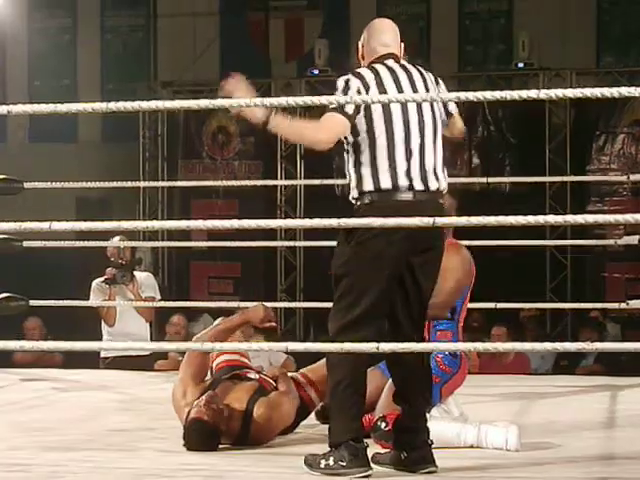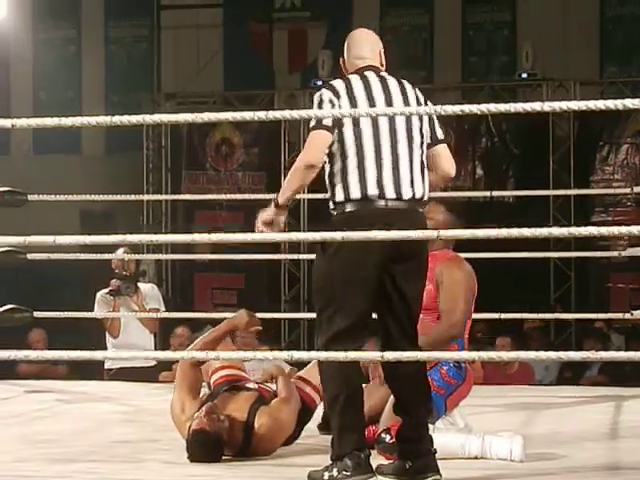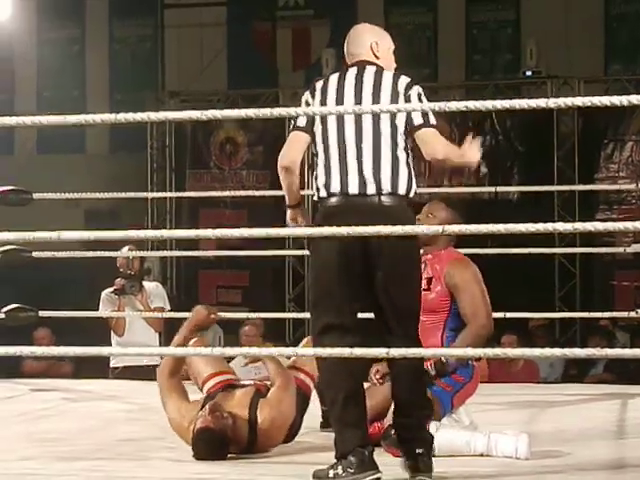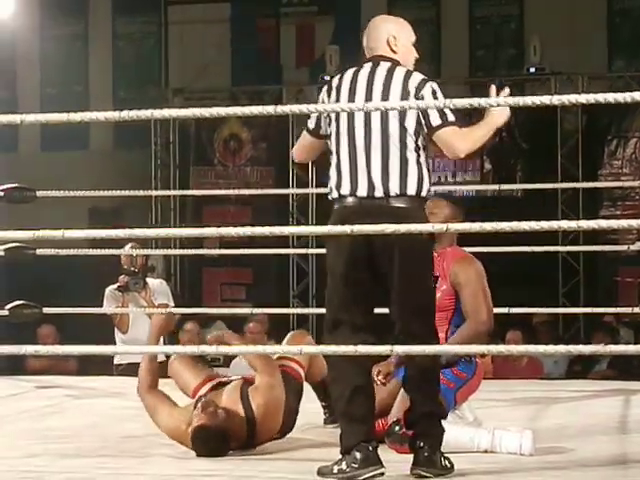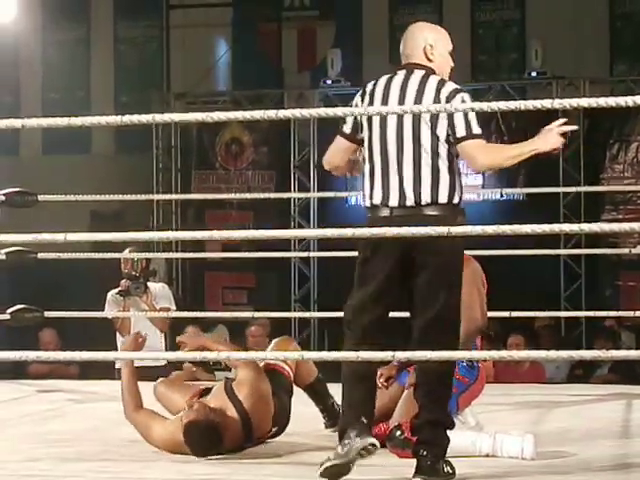
dt=0.3s
person 1, frame 1
left shoulder: (356, 81)
right shoulder: (429, 80)
left elbow: (323, 137)
right elbow: (456, 127)
left wrist: (262, 114)
left hip: (379, 214)
right hip: (429, 213)
left knee: (351, 329)
right knee: (408, 329)
person 1, frame 2
left shoulder: (331, 93)
right shoulder: (410, 94)
left elbow: (313, 157)
right elbow: (444, 167)
left wrist: (278, 207)
left hip: (356, 222)
right hip: (406, 222)
left knee: (340, 337)
right knee: (402, 338)
person 1, frame 3
left shoulder: (319, 90)
right shoulder: (404, 87)
left elbow: (288, 160)
right elbow: (435, 149)
left wrist: (293, 205)
right wrist: (466, 155)
left hip: (336, 218)
right hip: (391, 217)
left knee: (336, 333)
right knee: (402, 332)
person 1, frame 4
left shoulder: (335, 87)
right shoulder: (418, 85)
left elbow: (301, 154)
right elbow: (456, 146)
right wrist: (492, 122)
left hip: (349, 217)
right hip: (402, 217)
left knee: (347, 331)
right knee: (415, 330)
person 1, frame 5
left shoulder: (370, 93)
right shoulder: (449, 94)
left elbow: (333, 161)
right elbow: (481, 159)
left wrist: (355, 165)
right wrist: (539, 143)
left hip: (383, 224)
right hip: (434, 224)
left knee: (362, 328)
right knee: (435, 337)
left ankle: (355, 428)
person 2, frame 1
left shoulder: (453, 254)
left elbow: (433, 307)
left hip: (438, 357)
left knee: (386, 430)
left ankle: (481, 432)
right ankle: (437, 404)
person 2, frame 2
left shoulder: (452, 267)
left elbow: (452, 326)
left hip: (443, 370)
left knee: (391, 442)
left ankle: (498, 445)
right ankle: (438, 417)
person 2, frame 3
left shoulder: (457, 267)
left elbow: (482, 325)
left wrist: (436, 368)
right wrist: (389, 362)
left hip: (447, 371)
left knee: (397, 438)
left ankle: (498, 442)
right ankle: (440, 415)
person 2, frame 4
left shoulder: (463, 265)
left elbow: (481, 324)
right wrist: (394, 362)
left hip: (453, 366)
left knee: (400, 435)
left ankle: (498, 437)
right ankle: (448, 410)
person 2, frame 5
left shoulder: (462, 264)
left elbow: (475, 320)
right wrist: (397, 365)
left hip: (457, 366)
left knee: (403, 442)
left ankle: (497, 442)
right ankle: (452, 418)
person 3, frame 1
left shoulder: (183, 402)
right shoulder: (263, 418)
right elbow: (289, 397)
left wrist: (244, 317)
right wrist: (281, 375)
left knee: (222, 324)
person 3, frame 2
left shoulder: (185, 421)
right shoulder: (266, 429)
left elbow: (188, 362)
right elbow: (290, 399)
left wrist: (229, 324)
right wrist: (280, 374)
left knee: (218, 341)
person 3, frame 3
left shoulder: (185, 427)
right shoulder: (269, 422)
left elbow: (167, 375)
right elbow: (285, 383)
left wrist: (192, 322)
right wrist: (265, 355)
left knee: (194, 345)
person 3, frame 4
left shoulder: (181, 429)
right shoulder: (262, 407)
left elbow: (147, 391)
right elbow: (268, 367)
left wrist: (154, 335)
right wrist: (233, 339)
left knee: (177, 360)
right knee: (300, 338)
person 3, frame 5
left shoulder: (173, 439)
right shoulder: (252, 400)
left elbow: (133, 411)
right elbow: (247, 363)
right wrist: (205, 341)
left knee: (162, 386)
right knee: (284, 345)
right ankle: (332, 414)
person 4, frame 1
left shoulder: (146, 278)
right shoulder: (99, 284)
left elbow: (149, 316)
right elbow: (109, 321)
left wrist: (134, 291)
right wrist: (112, 290)
left hip: (142, 354)
right hip: (111, 355)
person 4, frame 2
left shoulder: (150, 290)
right shoulder: (104, 295)
left elbow: (153, 328)
right elbow: (114, 332)
left wrist: (139, 303)
right wrist: (116, 302)
left hip: (146, 365)
right hip: (116, 367)
person 4, frame 3
left shoulder: (155, 288)
right shoulder: (109, 294)
left elbow: (158, 326)
right elbow: (119, 331)
left wrist: (143, 301)
right wrist: (121, 301)
left hip: (150, 363)
right hip: (121, 365)
person 4, frame 4
left shoulder: (159, 285)
right shoulder: (112, 291)
right elbow: (123, 328)
left wrist: (147, 298)
right wrist: (125, 297)
right hip: (125, 362)
person 4, frame 5
left shoulder: (161, 289)
right shoulder: (114, 295)
left elbow: (164, 327)
right elbow: (124, 332)
left wrist: (148, 302)
right wrist: (126, 301)
left hip: (156, 365)
